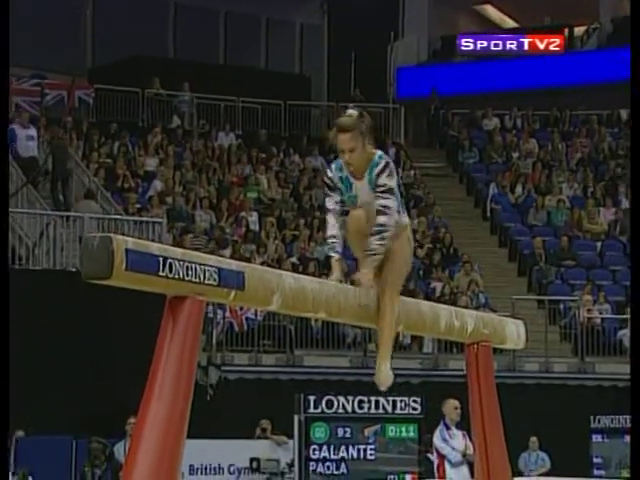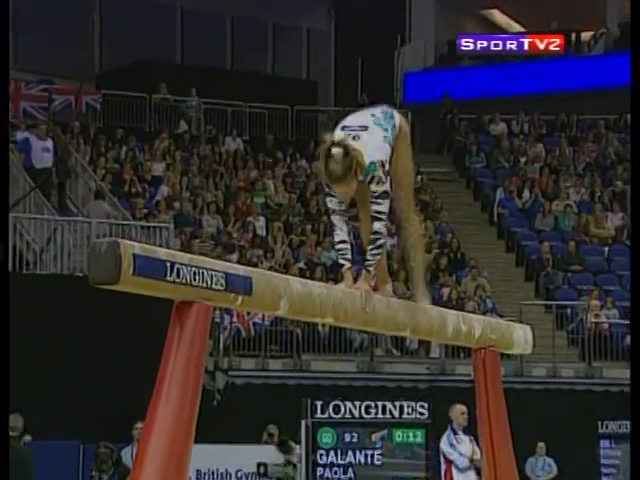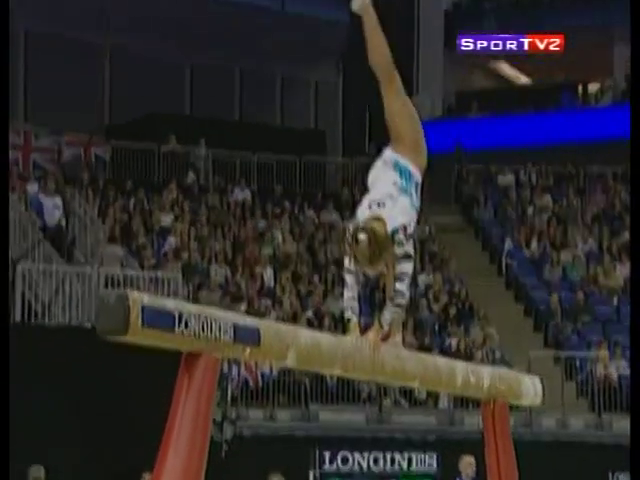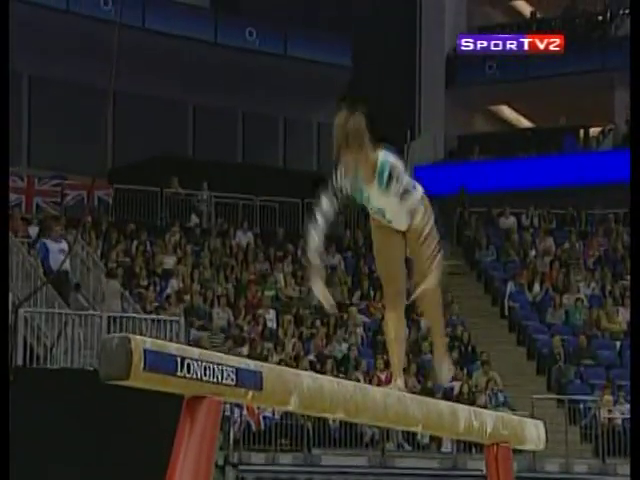
dt=0.5s
person 1, frame 1
left shoulder: (382, 164)
right shoulder: (335, 172)
left elbow: (385, 217)
right elbow: (333, 217)
left wrist: (368, 266)
right wrist: (336, 263)
left hip: (396, 233)
right hip: (368, 231)
left knee: (388, 290)
right knee: (355, 219)
left ankle: (383, 362)
right ankle: (375, 275)
person 1, frame 2
left shoulder: (374, 163)
right shoulder: (333, 168)
left elbow: (380, 221)
right elbow: (338, 220)
left wrist: (366, 275)
right wrist: (347, 271)
left knee: (405, 212)
right knee: (365, 215)
left ankle: (418, 284)
right ankle: (383, 284)
person 1, frame 3
left shoulder: (397, 230)
right shoulder: (359, 238)
left elbow: (400, 285)
right elbow: (351, 283)
left wrist: (380, 328)
right wrist: (353, 327)
left hip: (404, 163)
right hip: (385, 169)
person 1, frame 4
left shoulder: (389, 165)
right shoulder: (343, 174)
left elbow: (416, 208)
right elbow: (320, 219)
left wrist: (433, 272)
right wrist: (315, 273)
left hip: (415, 219)
right hip: (385, 224)
left knee: (427, 295)
right knee: (394, 301)
left ankle: (441, 354)
right ankle: (398, 377)
